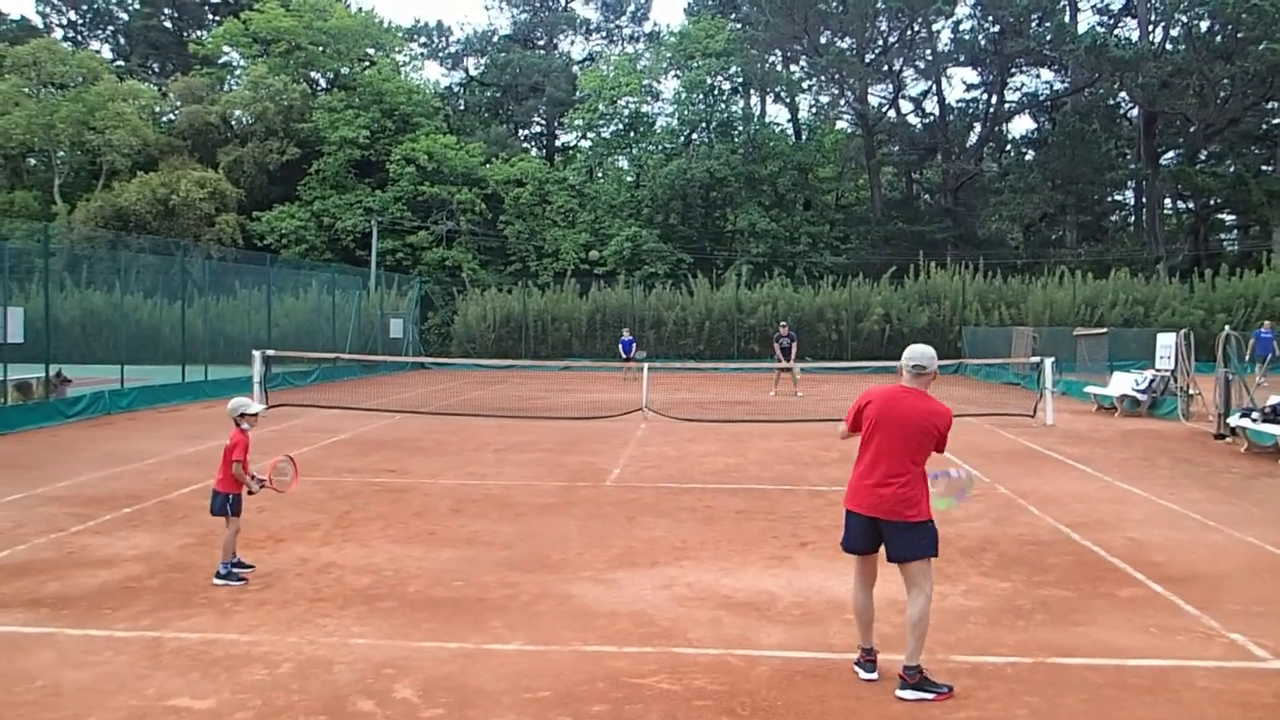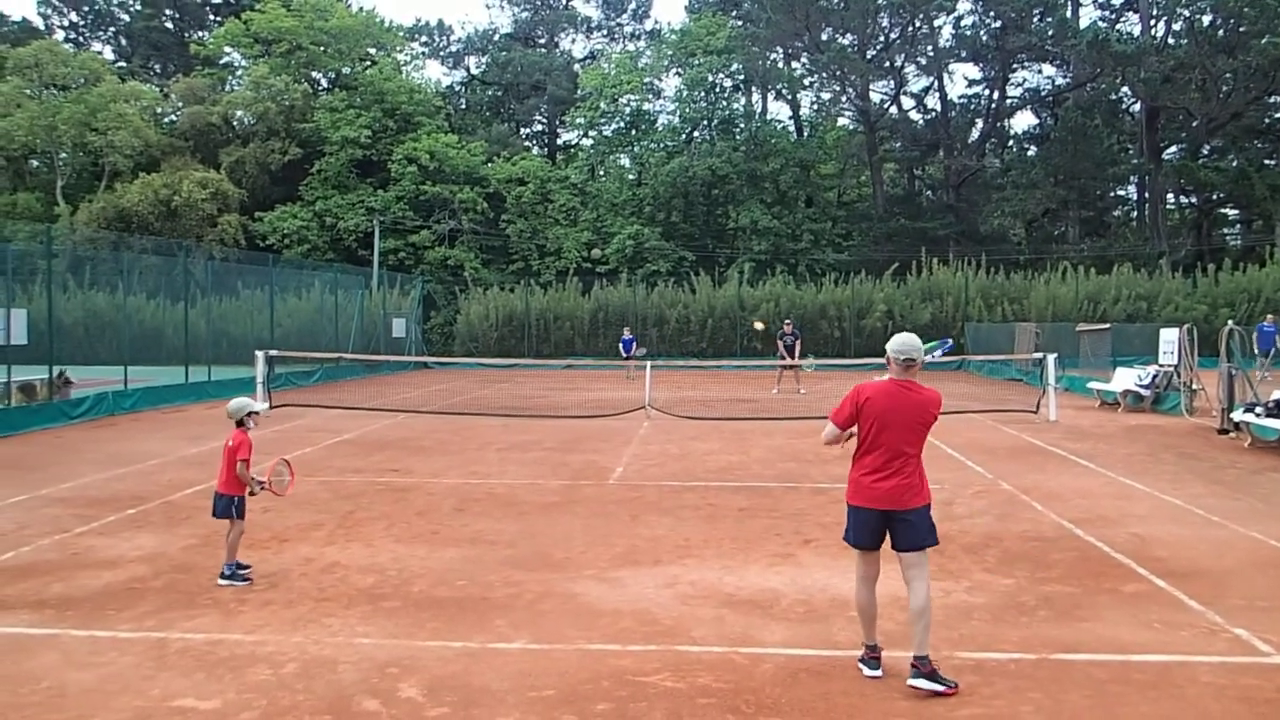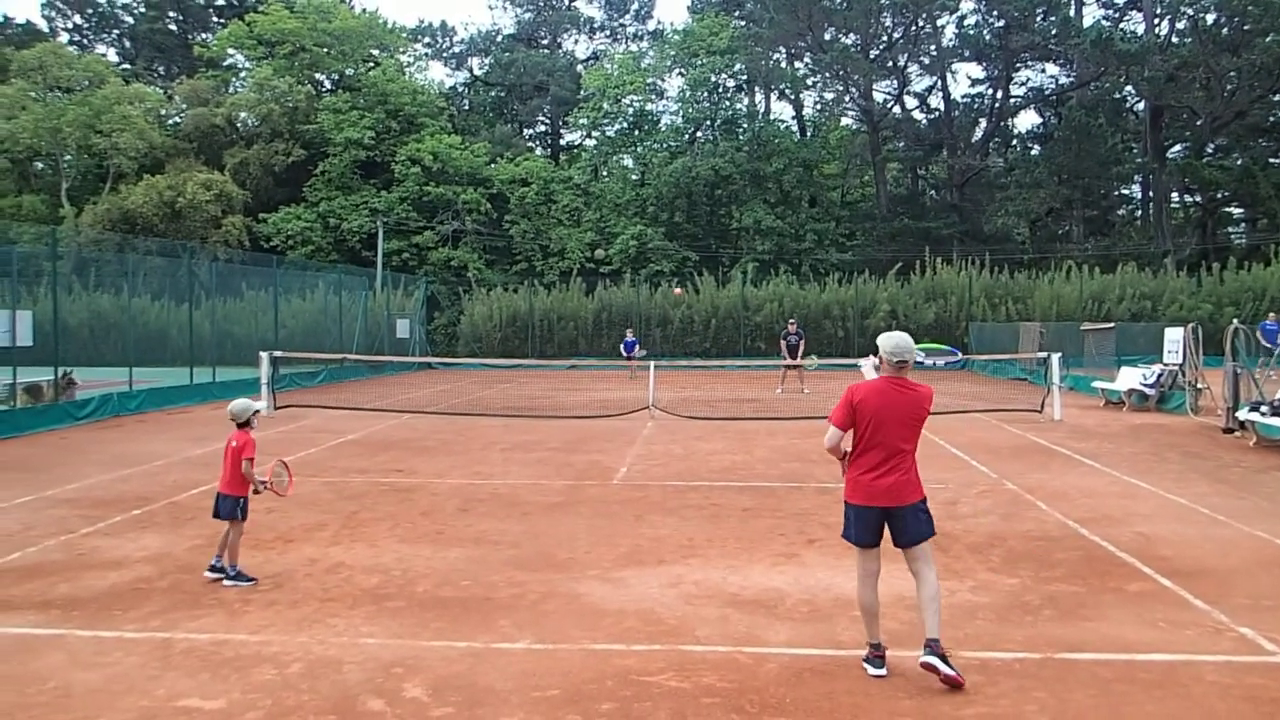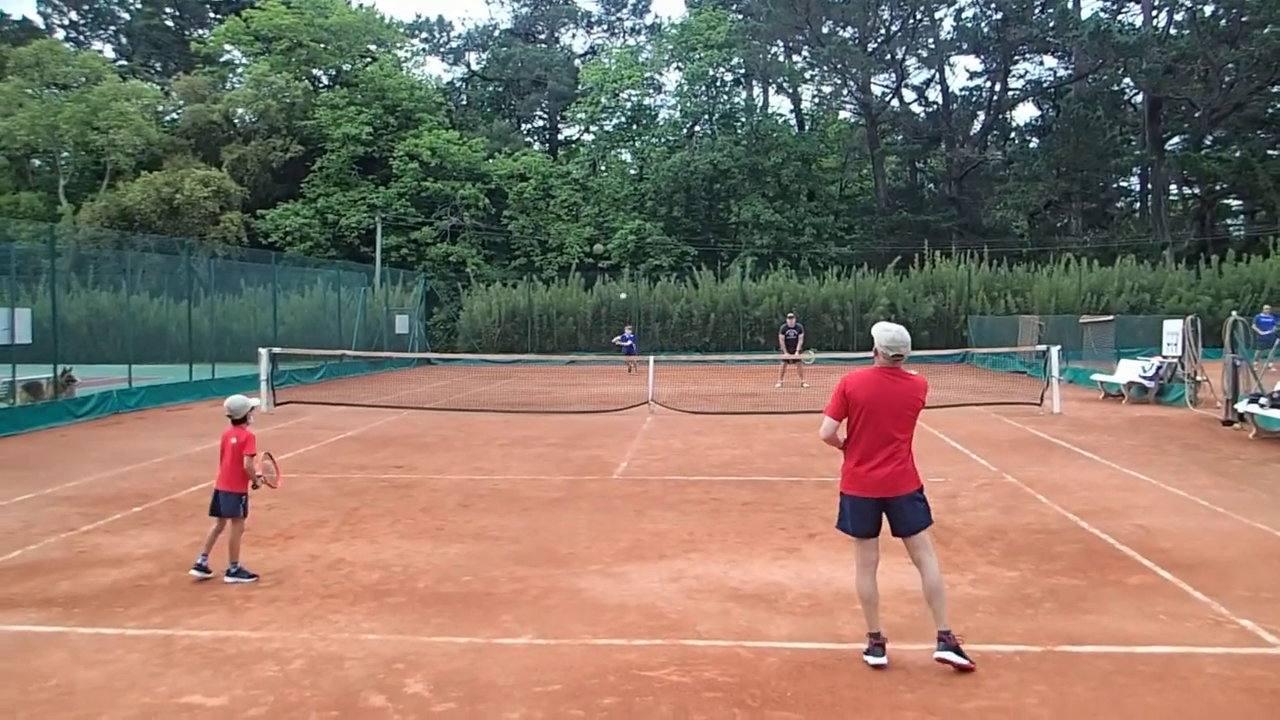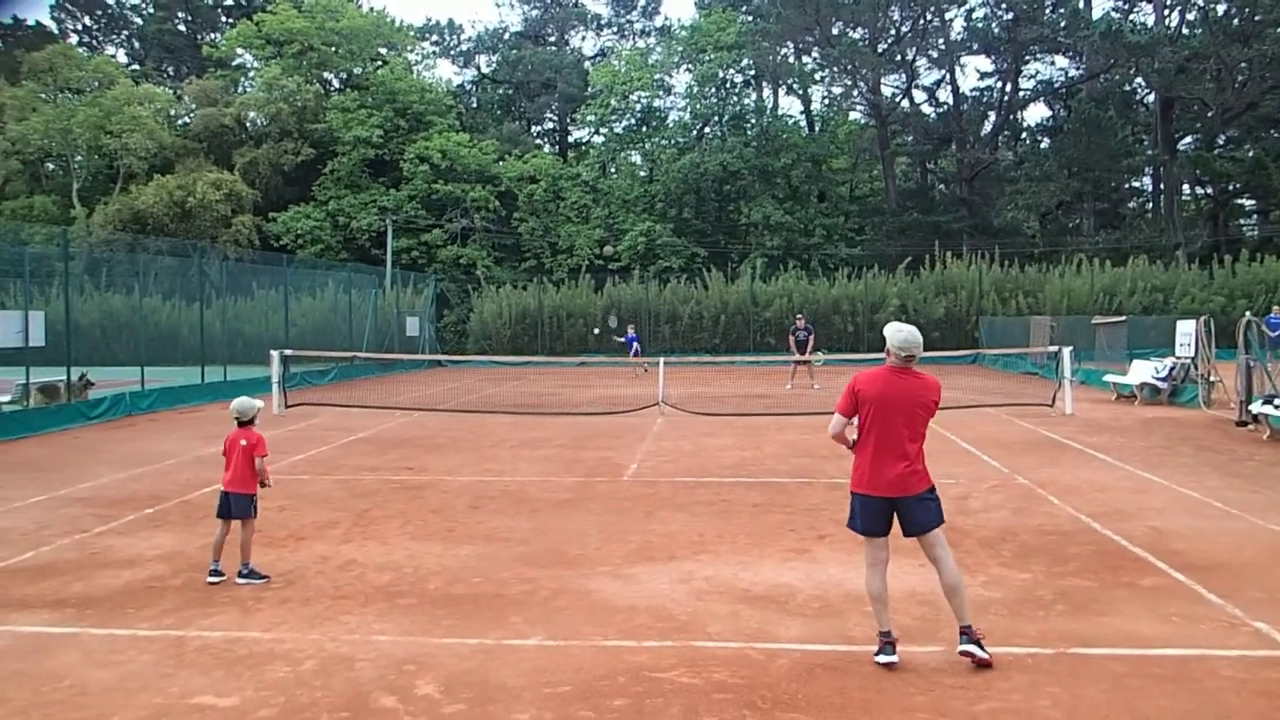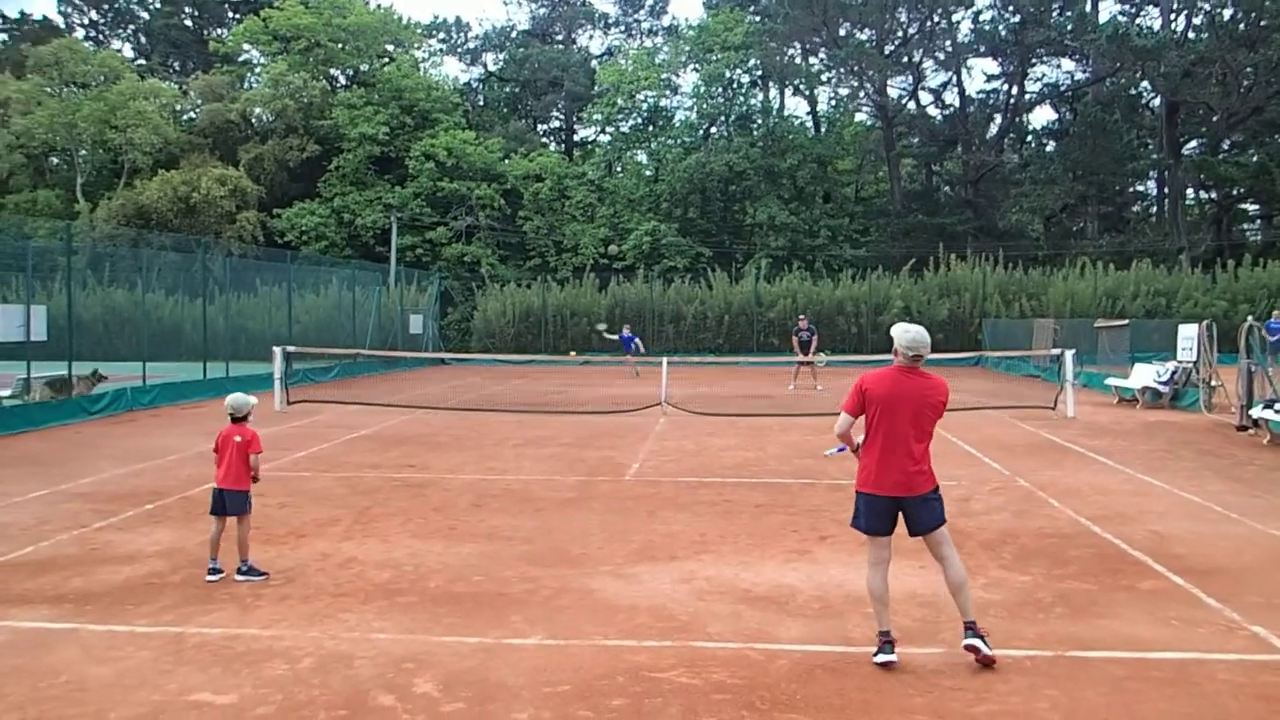
dt=0.2s
person 1, frame 1
left shoulder: (871, 397)
right shoulder: (941, 414)
left elbow: (844, 433)
left hip: (861, 503)
right hip: (907, 510)
left knee: (864, 580)
right knee: (920, 590)
left ankle: (867, 657)
right ankle: (911, 675)
person 1, frame 2
left shoulder: (864, 392)
right shoulder: (932, 400)
left elbow: (828, 438)
left wrist: (850, 433)
left hip: (864, 497)
right hip: (910, 500)
left knee: (866, 577)
right knee: (918, 580)
left ankle: (871, 654)
right ankle: (920, 664)
person 1, frame 3
left shoulder: (857, 393)
right shoulder: (924, 396)
left elbow: (830, 443)
left wrist: (844, 457)
right wrist: (871, 374)
left hip: (862, 495)
right hip: (906, 496)
left knee: (867, 575)
right knee: (925, 571)
left ankle: (876, 653)
right ankle: (932, 647)
person 1, frame 4
left shoulder: (851, 383)
right shoulder: (918, 386)
left elbow: (826, 434)
left hip: (859, 486)
right hip: (903, 485)
left knee: (866, 564)
right knee: (926, 559)
left ankle: (876, 643)
right ankle: (944, 639)
person 1, frame 5
left shoulder: (861, 382)
right shoulder: (931, 387)
left elbow: (835, 431)
left wrist: (853, 443)
left hip: (869, 485)
right hip: (913, 484)
left knee: (876, 563)
right knee: (942, 556)
left ankle: (886, 642)
right ankle: (966, 634)
person 1, frame 6
left shoulder: (869, 382)
right shoulder: (939, 388)
left elbow: (841, 429)
left wrist: (856, 447)
left hip: (875, 484)
right hip: (919, 484)
left knee: (877, 563)
right knee: (947, 555)
left ankle: (885, 642)
right ankle: (971, 630)
person 2, frame 1
left shoulder: (239, 435)
right shoulder: (241, 440)
right elbow: (236, 470)
left wrist: (253, 477)
right wrist: (250, 485)
left hip: (227, 488)
right hip: (228, 490)
left knee: (231, 526)
right knee: (233, 528)
left ankle: (232, 560)
right ankle: (223, 572)
person 2, frame 2
left shoulder: (235, 436)
right shoulder: (244, 440)
right elbow: (240, 470)
left wrist: (252, 479)
right wrist: (252, 486)
left hip: (226, 489)
right hip: (233, 492)
left knee: (235, 527)
right knee: (237, 529)
left ankle: (231, 563)
right ankle: (228, 572)
person 2, frame 3
left shoulder: (234, 436)
right shoulder: (248, 440)
right elbow: (245, 469)
left wrist: (254, 479)
right wrist: (256, 484)
left hip: (225, 489)
right hip: (236, 492)
left knee: (231, 528)
right knee: (237, 530)
left ankle: (216, 565)
right ankle: (232, 574)
person 2, frame 4
left shoulder: (227, 434)
right shoulder: (248, 436)
right elbow: (247, 465)
left wrist: (251, 475)
right wrist: (255, 480)
left hip: (221, 486)
right hip: (236, 489)
left knee: (219, 525)
right knee: (237, 528)
left ankle: (201, 564)
right ankle: (233, 570)
person 2, frame 5
left shoulder: (230, 436)
right shoulder: (256, 438)
left elbow: (228, 462)
right elbow: (259, 466)
right wrist: (264, 480)
left hip: (227, 488)
right hip: (245, 490)
left knee: (223, 528)
right knee: (247, 529)
left ankle: (214, 570)
right ankle: (245, 571)
person 2, frame 6
left shoulder: (222, 433)
right shoulder: (251, 435)
left elbow: (216, 460)
right elbow: (253, 463)
right wrist: (255, 475)
left hip: (220, 485)
right hip: (239, 487)
left knee: (218, 525)
right knee: (243, 526)
left ankle: (213, 567)
right ankle: (244, 568)
